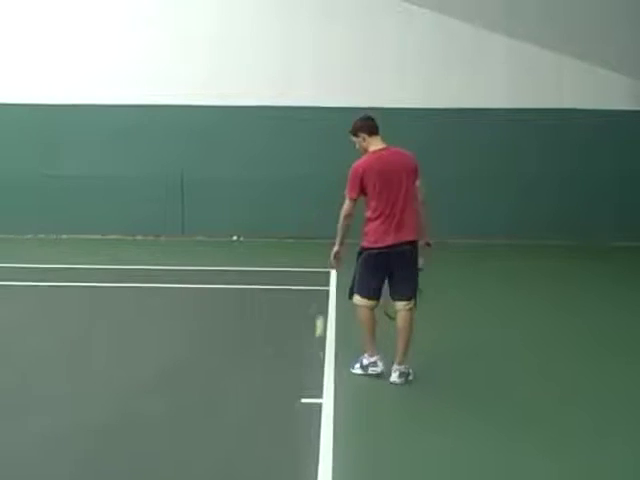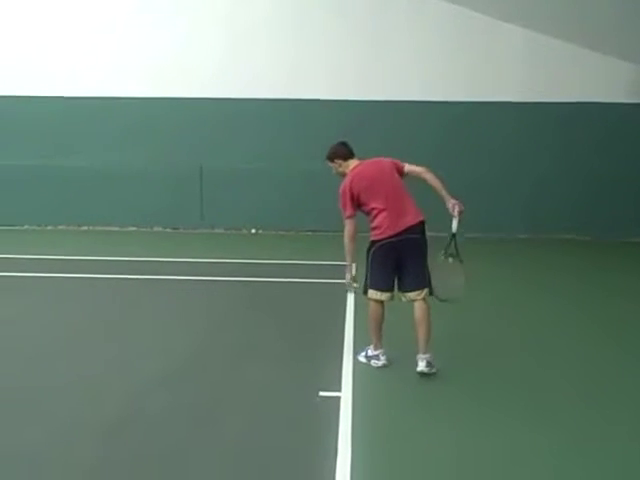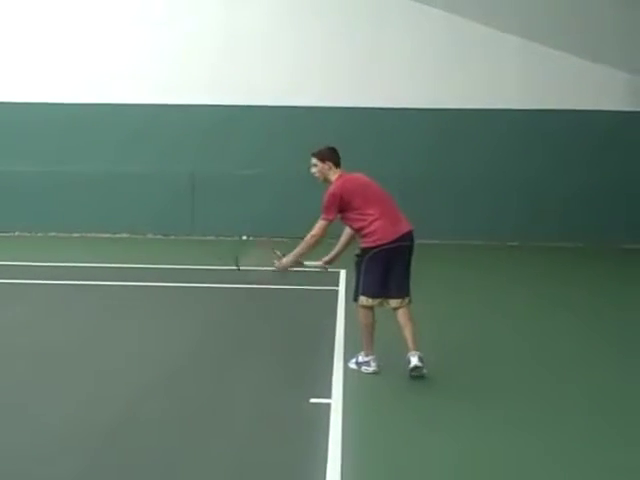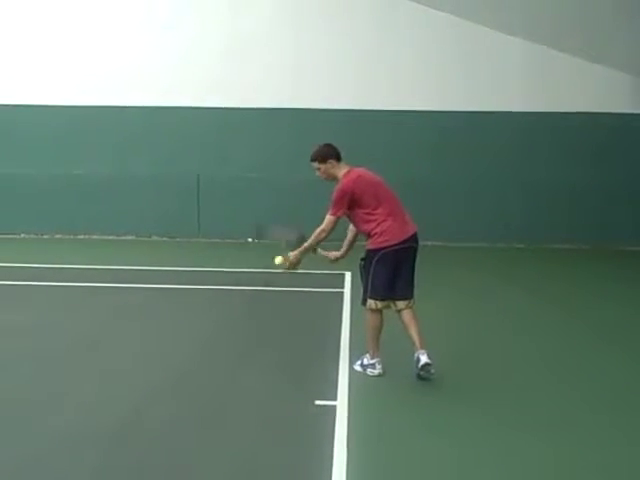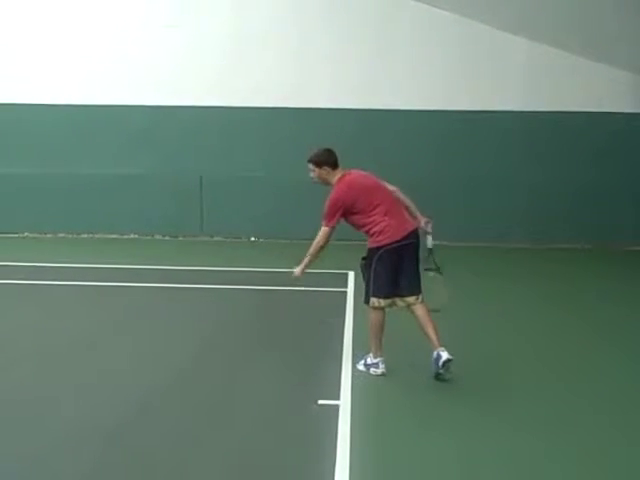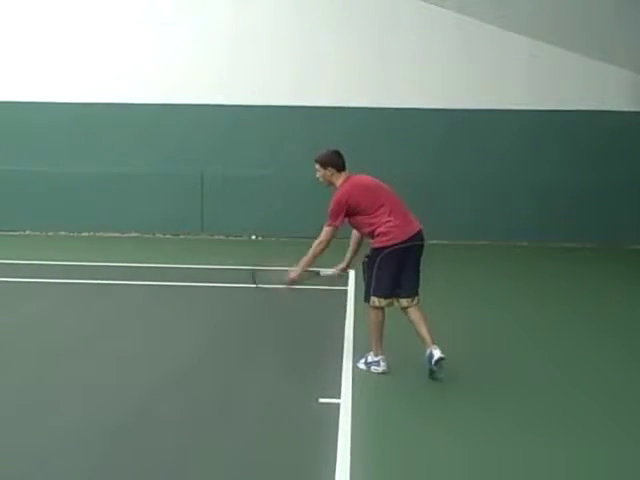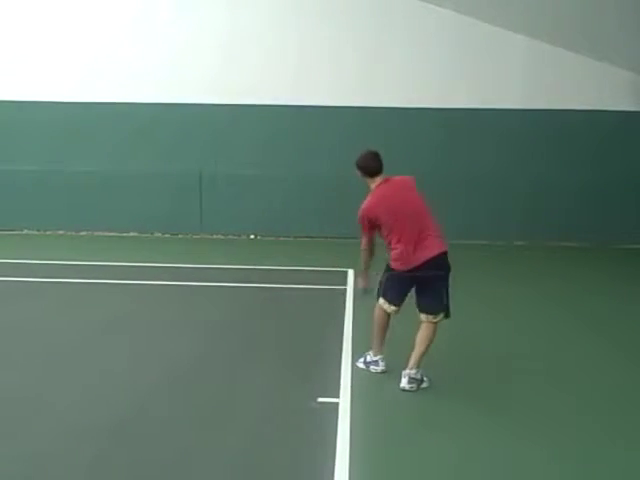
dt=0.7s
person 1, frame 1
left shoulder: (360, 167)
right shoulder: (408, 159)
left elbow: (347, 212)
right elbow: (418, 200)
left wrist: (338, 244)
right wrist: (423, 235)
left hip: (374, 244)
right hip: (406, 242)
left knee: (363, 300)
right knee: (405, 306)
left ankle: (372, 358)
right ankle: (399, 367)
person 1, frame 2
left shoulder: (347, 185)
right shoulder: (383, 162)
left elbow: (350, 231)
right elbow: (422, 171)
left wrist: (350, 269)
right wrist: (448, 199)
left hip: (385, 237)
right hip: (414, 229)
left knee: (376, 296)
right knee: (420, 296)
left ankle: (376, 352)
right ankle: (424, 357)
person 1, frame 3
left shoulder: (335, 190)
right shoulder: (356, 180)
left elbow: (317, 234)
left wrist: (291, 258)
right wrist: (332, 256)
left hip: (379, 243)
right hip: (404, 236)
left knee: (365, 301)
right knee: (400, 301)
left ankle: (367, 358)
right ankle: (414, 355)
person 1, frame 4
left shoulder: (345, 187)
right shoulder: (360, 175)
left elbow: (325, 229)
left wrist: (298, 253)
right wrist: (343, 251)
left hip: (385, 244)
right hip: (407, 238)
left knee: (373, 304)
right knee: (403, 302)
left ankle: (372, 361)
right ankle: (421, 354)
person 1, frame 5
left shoulder: (337, 196)
right shoulder: (359, 176)
left elbow: (322, 239)
right elbow: (394, 192)
left wrist: (303, 266)
right wrist: (418, 218)
left hip: (385, 243)
right hip: (408, 235)
left knee: (376, 302)
right knee: (414, 298)
left ankle: (376, 360)
right ankle: (439, 351)
person 1, frame 6
left shoulder: (342, 197)
right shoulder: (364, 182)
left elbow: (324, 240)
left wrist: (300, 268)
right wrist: (346, 263)
left hip: (390, 244)
right hip: (414, 236)
left knee: (376, 302)
right knee: (408, 301)
left ankle: (376, 359)
right ankle: (432, 349)
person 1, frame 7
left shoulder: (367, 208)
right shoulder: (407, 182)
left elbow: (367, 247)
left wrist: (363, 276)
left hip: (403, 264)
right hip: (436, 258)
left knee: (384, 304)
right knee: (430, 318)
left ankle: (374, 358)
right ankle: (410, 373)
